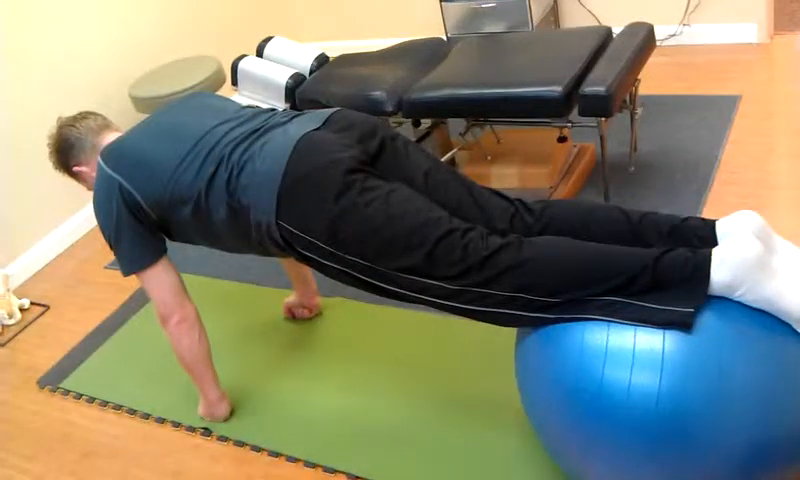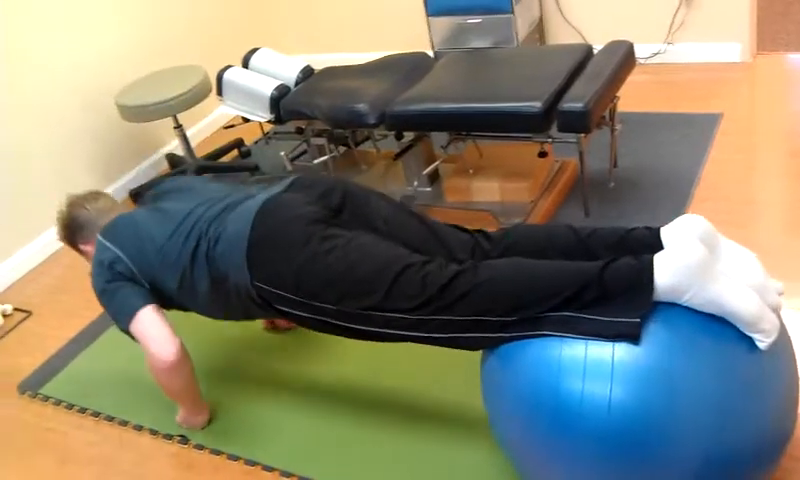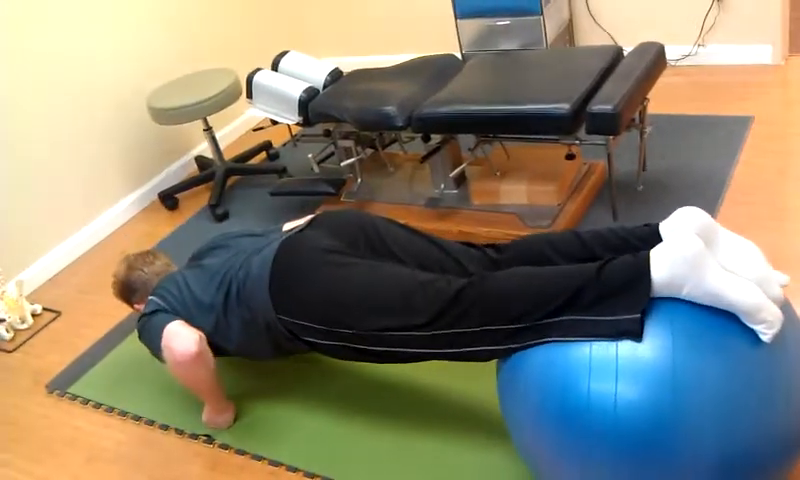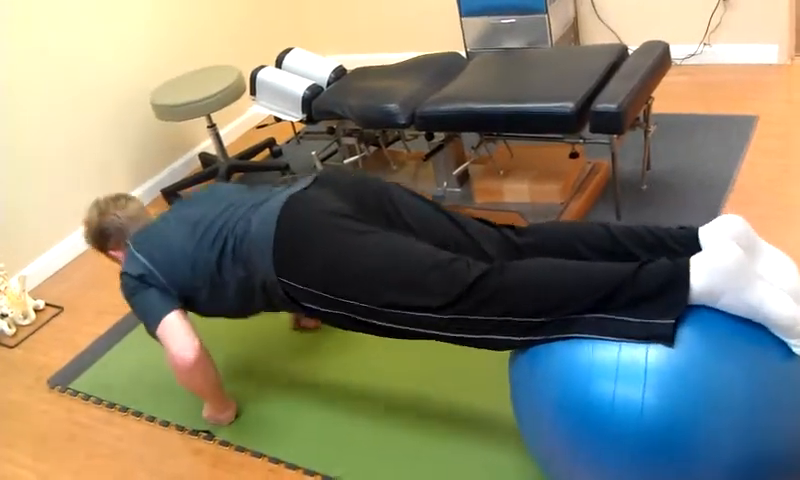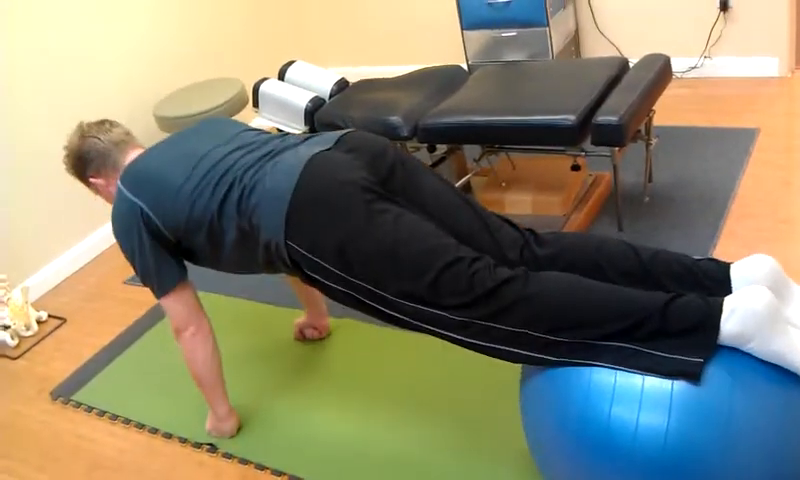
dt=1s
person 1, frame 1
left shoulder: (113, 191)
right shoulder: (184, 104)
left elbow: (175, 313)
left wrist: (213, 399)
right wrist: (305, 293)
left hip: (315, 196)
right hip: (343, 128)
left knee: (487, 271)
right knee: (515, 223)
left ankle: (713, 270)
right ankle: (717, 234)
person 1, frame 2
left shoulder: (110, 265)
right shoulder: (165, 189)
left elbow: (165, 353)
left wrist: (193, 411)
right wrist: (288, 302)
left hip: (284, 254)
right hip: (311, 191)
left knee: (454, 300)
right knee: (476, 255)
left ankle: (658, 278)
right ankle: (665, 241)
person 1, frame 3
left shoulder: (157, 312)
right shoulder: (212, 248)
left elbow: (187, 349)
right elbow: (308, 218)
left wrist: (217, 409)
left hip: (302, 290)
right hip: (340, 230)
left knee: (467, 313)
right knee: (495, 266)
left ankle: (658, 273)
right ankle: (669, 235)
person 1, frame 4
left shoulder: (138, 269)
right shoulder: (196, 196)
left elbow: (185, 354)
left wrist: (218, 406)
right wrist: (316, 300)
left hip: (308, 251)
right hip: (335, 188)
left knee: (479, 298)
right knee: (507, 252)
left ankle: (698, 279)
right ankle: (703, 241)
person 1, frame 5
left shoulder: (131, 208)
right shoulder: (198, 131)
left elbow: (188, 323)
left wrist: (222, 415)
right wrist: (315, 312)
left hip: (326, 212)
right hip: (357, 151)
left knee: (489, 302)
right knee: (526, 257)
left ankle: (727, 320)
right ankle: (732, 280)
